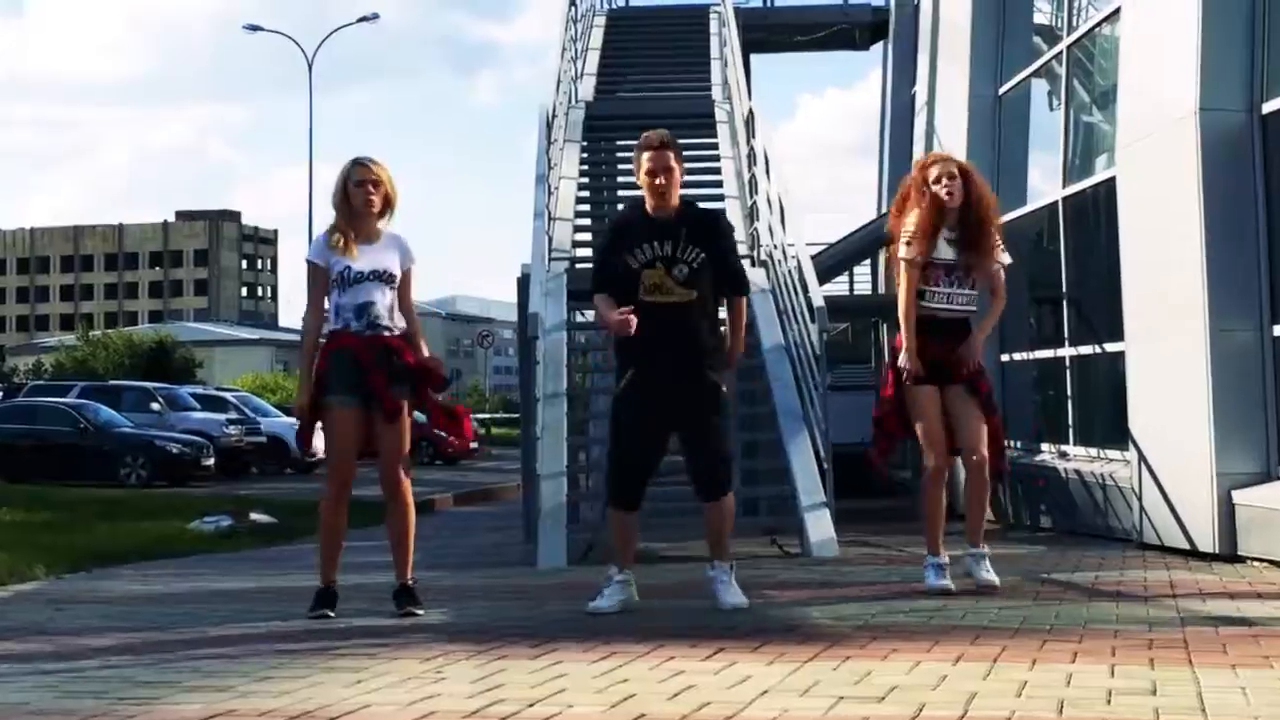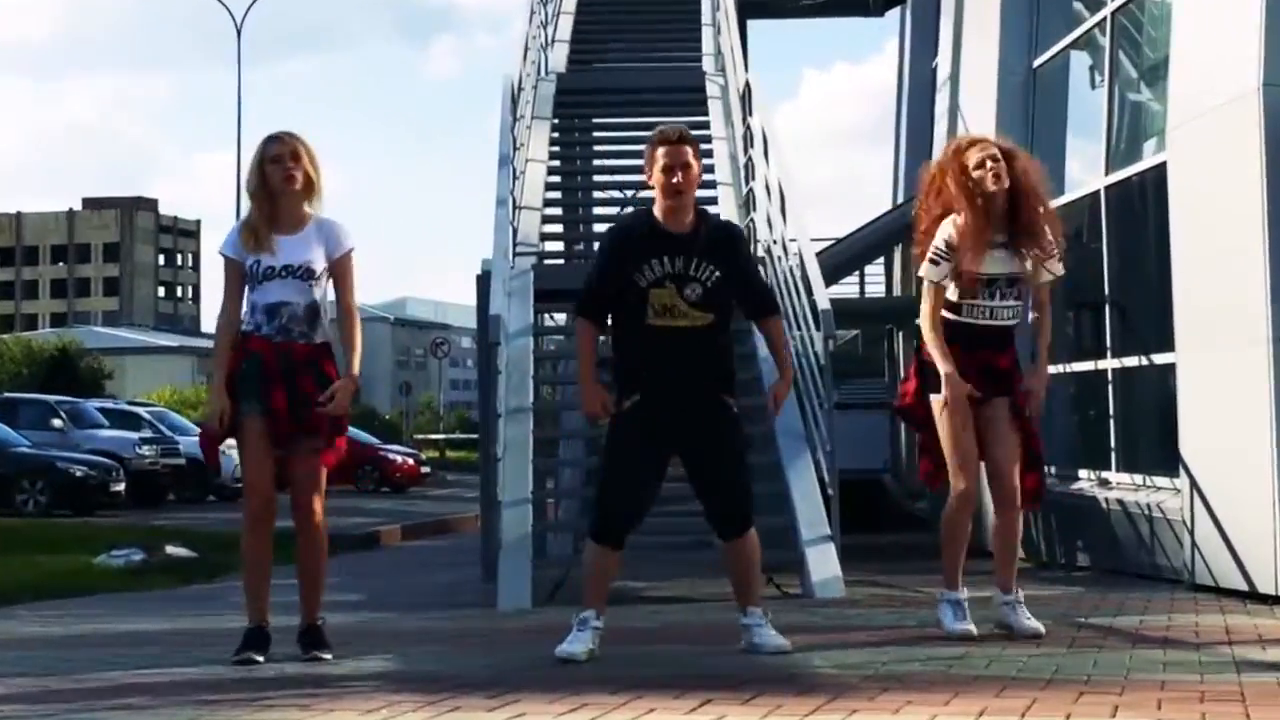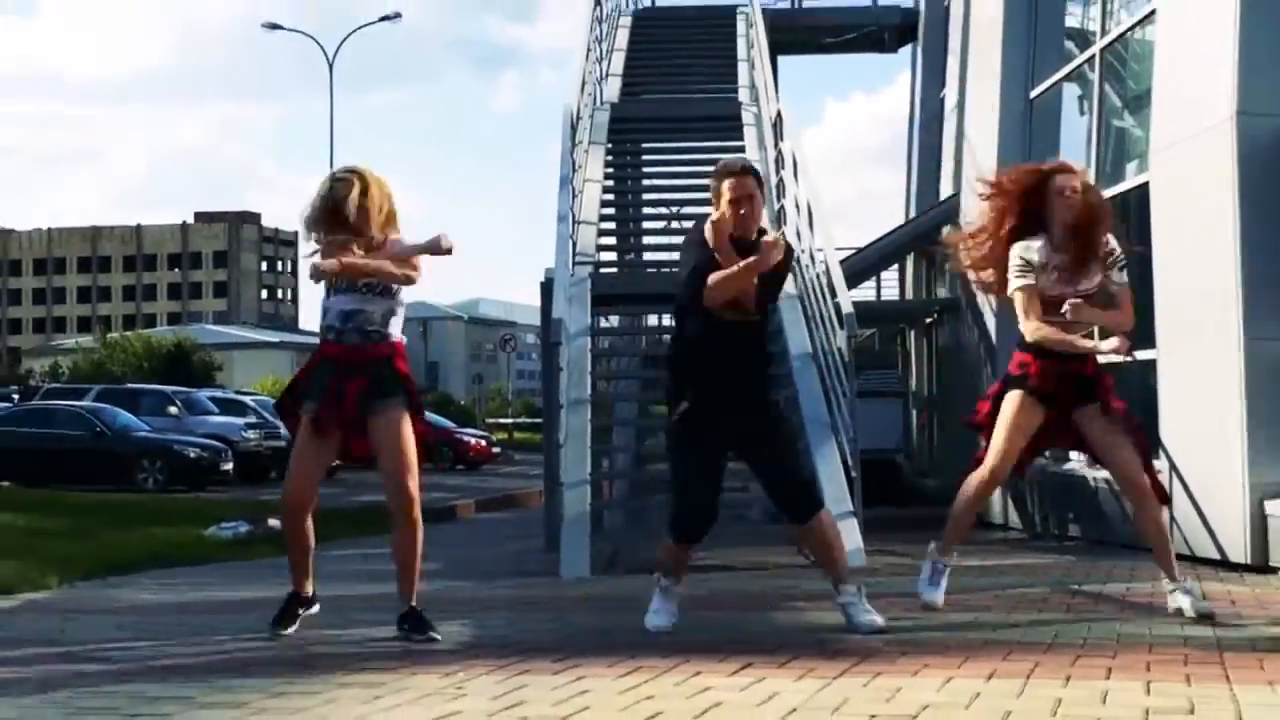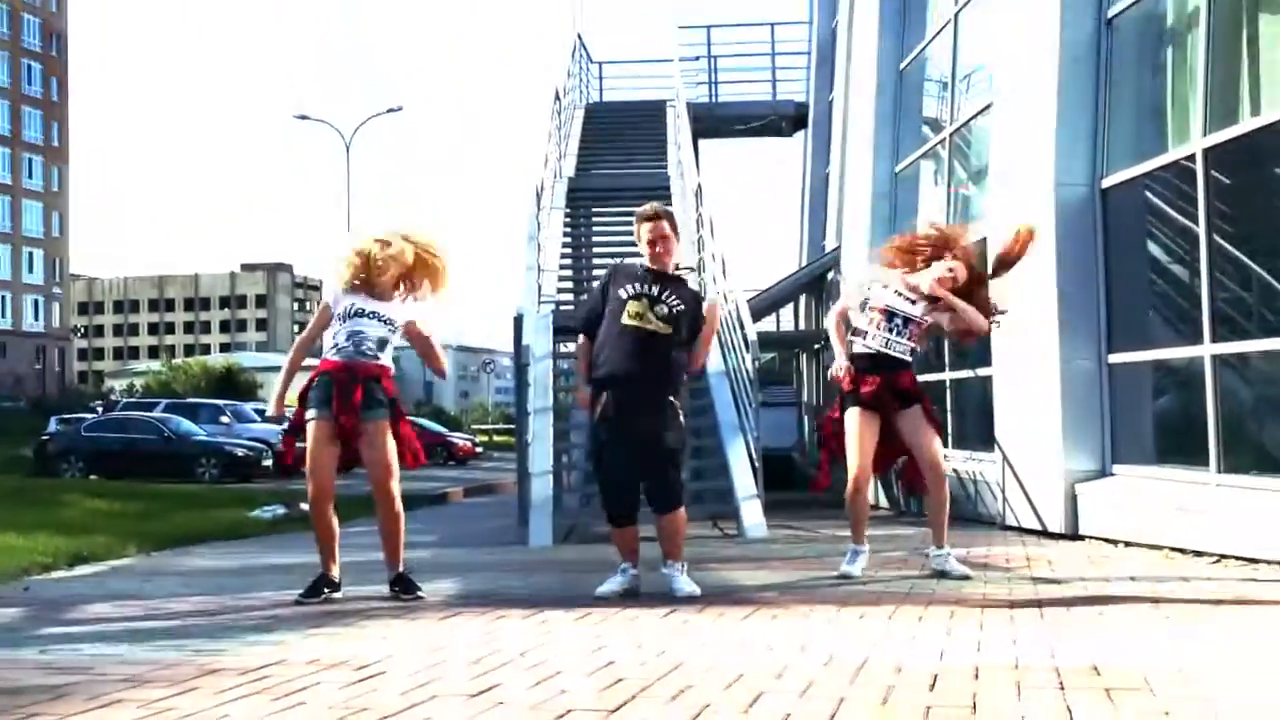
dt=1s
person 1, frame 1
left shoulder: (711, 226)
right shoulder: (620, 228)
left elbow: (735, 289)
right elbow: (601, 291)
left wrist: (733, 342)
right wrist: (613, 317)
left hip: (699, 371)
right hip: (640, 372)
left knee: (714, 475)
right knee: (624, 478)
left ankle: (721, 574)
right ankle: (622, 580)
person 1, frame 2
left shoulder: (727, 238)
right shoulder: (623, 239)
left elbow: (763, 307)
right elbow: (591, 314)
left wrist: (785, 373)
right wrist: (588, 382)
left hip: (709, 400)
right hip: (641, 401)
left knee: (735, 511)
right knee: (613, 512)
person 1, frame 3
left shoulder: (773, 248)
right shoulder: (700, 242)
left elbow: (764, 278)
right elbow: (706, 296)
left wrist: (731, 258)
right wrist: (755, 262)
left hip: (754, 398)
right hip: (696, 401)
left knee: (801, 495)
right knee: (693, 512)
left ankle: (848, 596)
right ankle: (667, 588)
person 1, frame 4
left shoulder: (688, 296)
right shoulder: (615, 277)
left elbow: (694, 362)
right elbow: (586, 331)
left wrist: (712, 321)
right wrist: (583, 382)
left hip: (659, 403)
right hip: (610, 403)
left knee: (666, 491)
right knee: (617, 494)
left ankle: (675, 569)
right ankle: (628, 569)
person 2, frame 1
left shoulder: (398, 246)
right shoulder: (327, 245)
left elbow: (406, 312)
right elbow: (314, 314)
left wrist: (424, 357)
right wrist: (305, 378)
left hip: (392, 360)
right hip: (343, 359)
left knee: (395, 479)
right knee: (339, 480)
left ankle: (405, 584)
right ankle: (326, 586)
person 2, frame 2
left shoulder: (329, 234)
right shoulder: (243, 237)
left elbow: (348, 311)
right elbow: (229, 315)
left wrist: (349, 376)
right wrist: (218, 387)
left hip: (312, 368)
right hip: (257, 367)
left knee: (309, 506)
right knee: (259, 504)
left ankle: (312, 624)
right ankle: (256, 626)
person 2, frame 3
left shoulder: (398, 247)
right shoulder: (331, 244)
left elbow: (408, 273)
right elbow: (327, 263)
left wrist: (344, 264)
right wrist: (424, 245)
left hip: (383, 370)
right hip: (329, 370)
left knee: (404, 491)
right knee: (296, 497)
left ankle: (409, 608)
right ankle: (301, 593)
person 2, frame 4
left shoulder: (407, 306)
right shoulder: (341, 293)
left elbow: (440, 369)
right elbow: (304, 342)
left wrist: (423, 335)
right wrist: (280, 390)
left hip: (374, 387)
right hip: (328, 383)
left knee: (386, 486)
right knee: (319, 491)
person 3, frame 1
left shoulder: (983, 234)
right shoulder: (917, 228)
left elbow: (998, 296)
right elbow: (906, 294)
left wrist: (978, 340)
right wrist: (906, 352)
left hip: (962, 350)
right hip: (921, 348)
left knee: (979, 455)
right knee: (936, 460)
left ankle: (976, 553)
right ankle: (935, 560)
person 3, frame 2
left shoulder: (1034, 230)
right shoulder: (954, 230)
left elbow: (1042, 305)
right elbow: (931, 308)
left wrist: (1040, 369)
right wrist: (948, 371)
left hip: (1002, 363)
right hip: (953, 364)
left knee: (1010, 485)
right knee: (965, 485)
right ankle: (952, 596)
person 3, frame 3
left shoulder: (1104, 247)
right shoulder: (1024, 253)
left elbow: (1126, 317)
right elbow: (1033, 326)
left wrist: (1079, 307)
right wrist: (1095, 343)
left hip: (1083, 374)
right hip: (1033, 368)
left knee: (1137, 480)
right knee: (994, 468)
left ankle: (1174, 583)
right ankle: (940, 558)
person 3, frame 4
left shoulder: (935, 308)
right shoulder: (879, 278)
left elbow: (980, 325)
right elbow: (836, 315)
left wrist: (942, 295)
right wrist: (840, 355)
left hip: (901, 384)
right hip: (862, 384)
left knee: (934, 467)
right knee: (858, 473)
left ankle: (940, 553)
right ankle: (857, 550)
